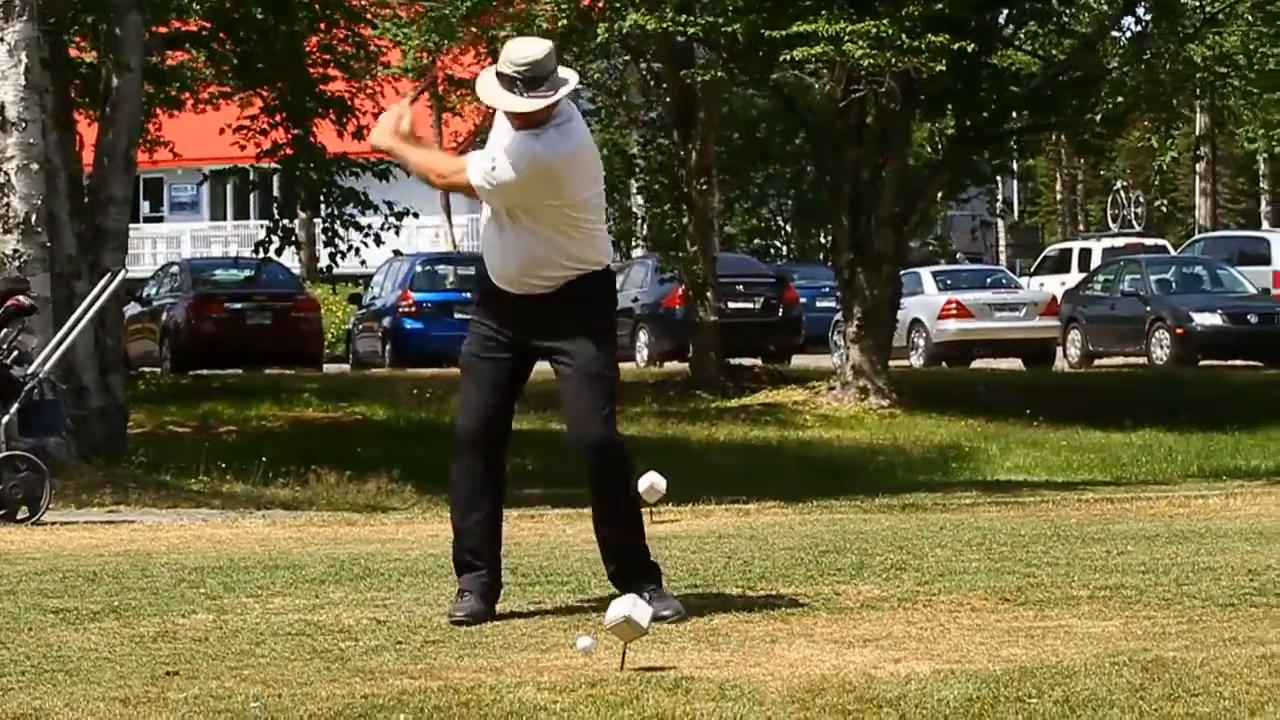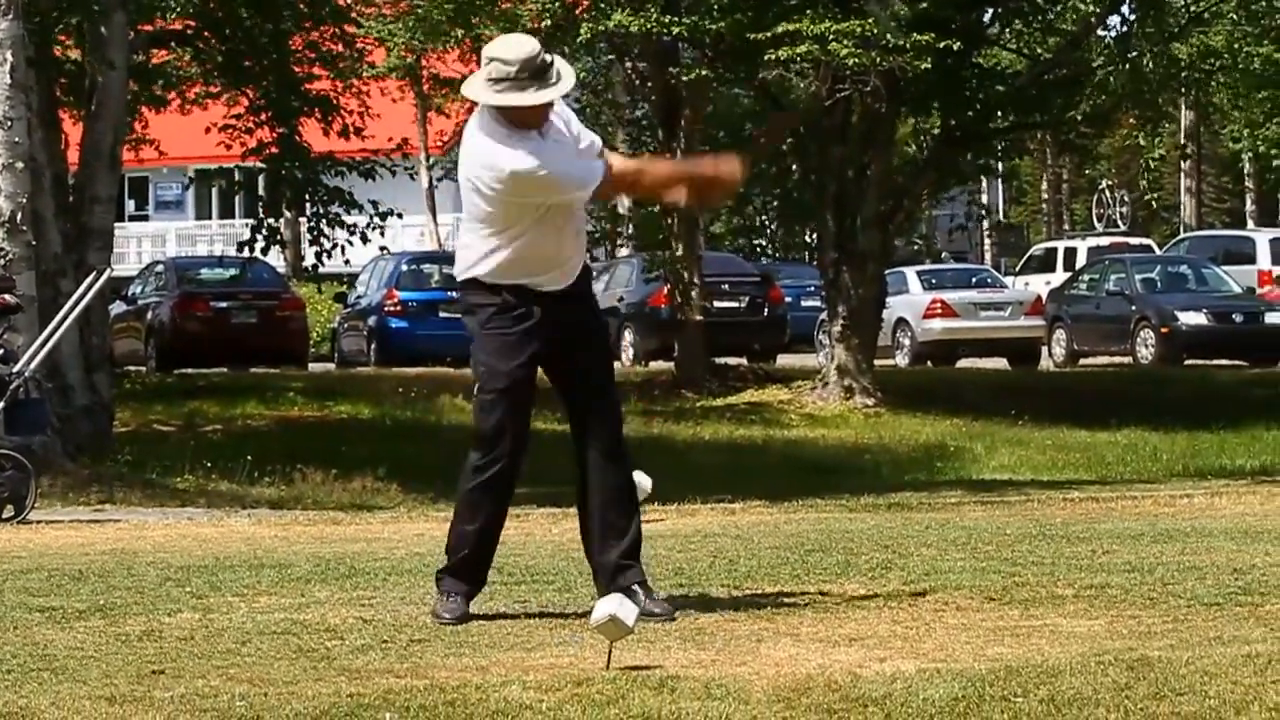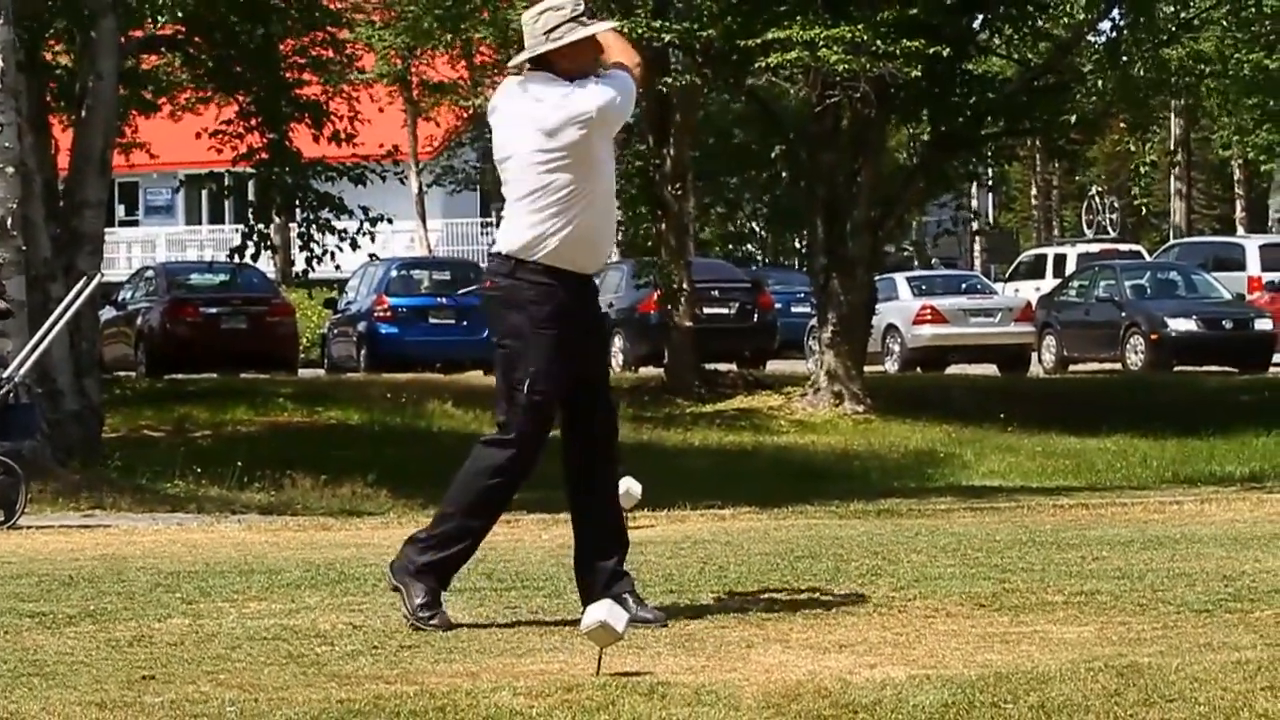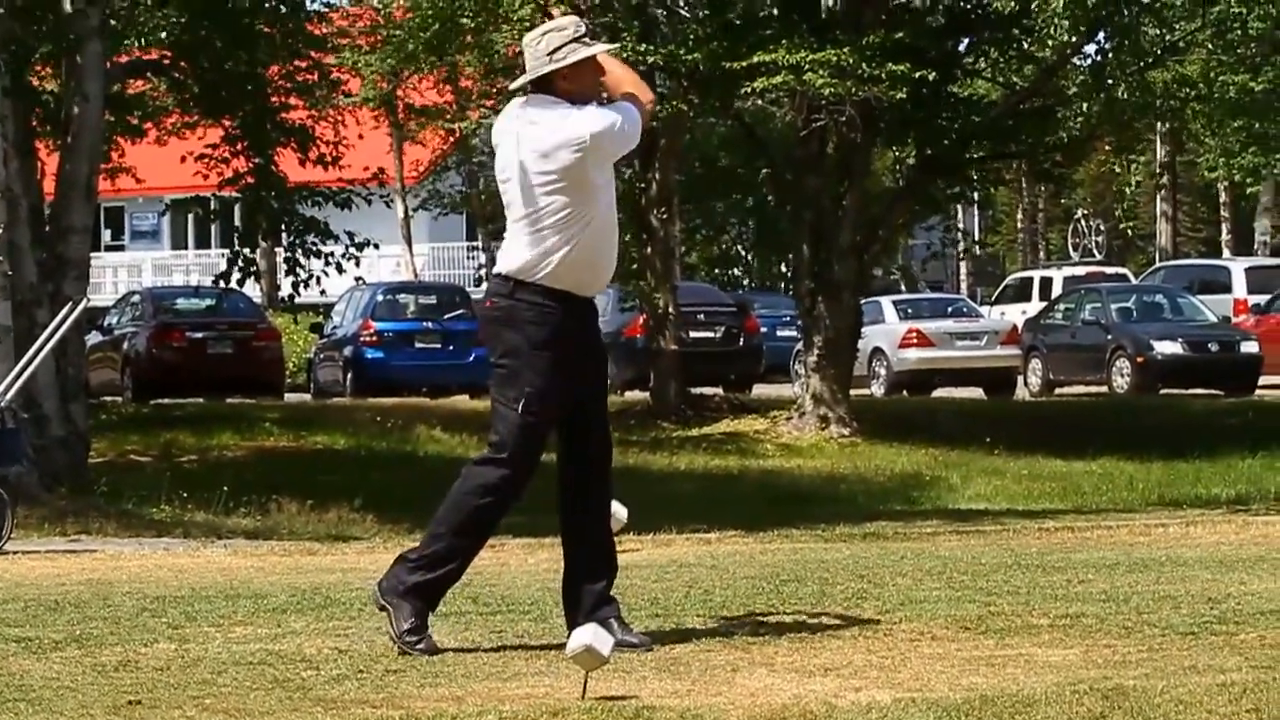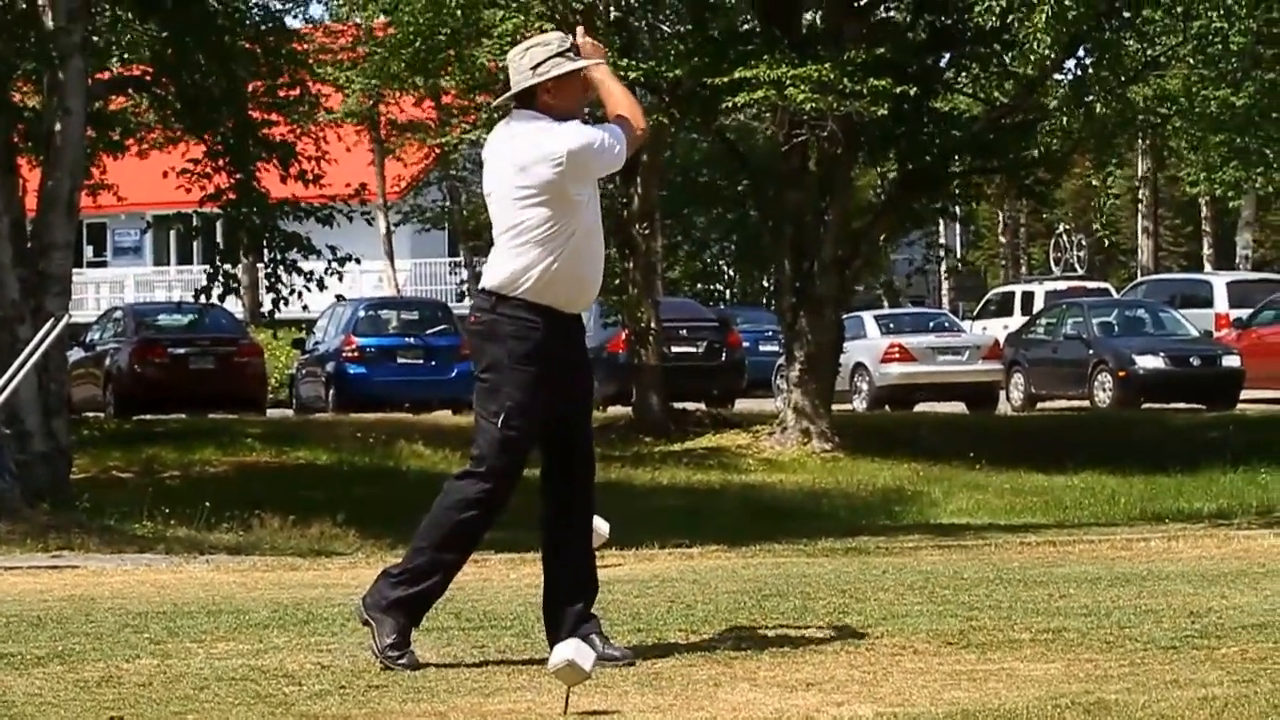
dt=0.3s
person 1, frame 1
left shoulder: (554, 148)
right shoulder: (515, 118)
left elbow: (454, 177)
right elbow: (465, 170)
left wrist: (394, 142)
right wrist: (411, 137)
left hip: (573, 301)
right hip: (503, 299)
left knee: (596, 439)
right knee: (475, 439)
left ankle: (639, 579)
right ankle: (476, 582)
person 1, frame 2
left shoulder: (549, 114)
right shoulder: (501, 160)
left elbow: (603, 166)
right elbow: (616, 180)
left wrist: (678, 181)
right wrist: (702, 174)
left hip: (567, 288)
right hip: (501, 302)
left knee: (602, 432)
right knee: (500, 442)
left ankle: (620, 575)
right ankle: (458, 580)
person 1, frame 3
left shoulder: (513, 95)
right shoulder: (583, 107)
right elbow: (628, 63)
left hip: (569, 287)
right hip: (532, 291)
left knee: (595, 437)
right knee: (518, 439)
left ankle: (606, 583)
right ankle: (421, 568)
person 1, frame 4
left shoulder: (518, 119)
right shoulder: (580, 131)
right elbow: (642, 101)
left wrist: (579, 42)
right wrist: (592, 48)
left hip: (570, 312)
right hip: (532, 314)
left knee: (589, 462)
right knee: (508, 459)
left ankle: (591, 607)
right ankle: (410, 585)
person 1, frame 5
left shoulder: (513, 134)
right shoulder: (558, 147)
right elbow: (634, 128)
left wrist: (588, 67)
right wrist: (599, 63)
left hip: (558, 327)
right hip: (517, 328)
left knee: (572, 478)
right knee: (490, 474)
left ankle: (573, 620)
right ankle: (393, 600)
